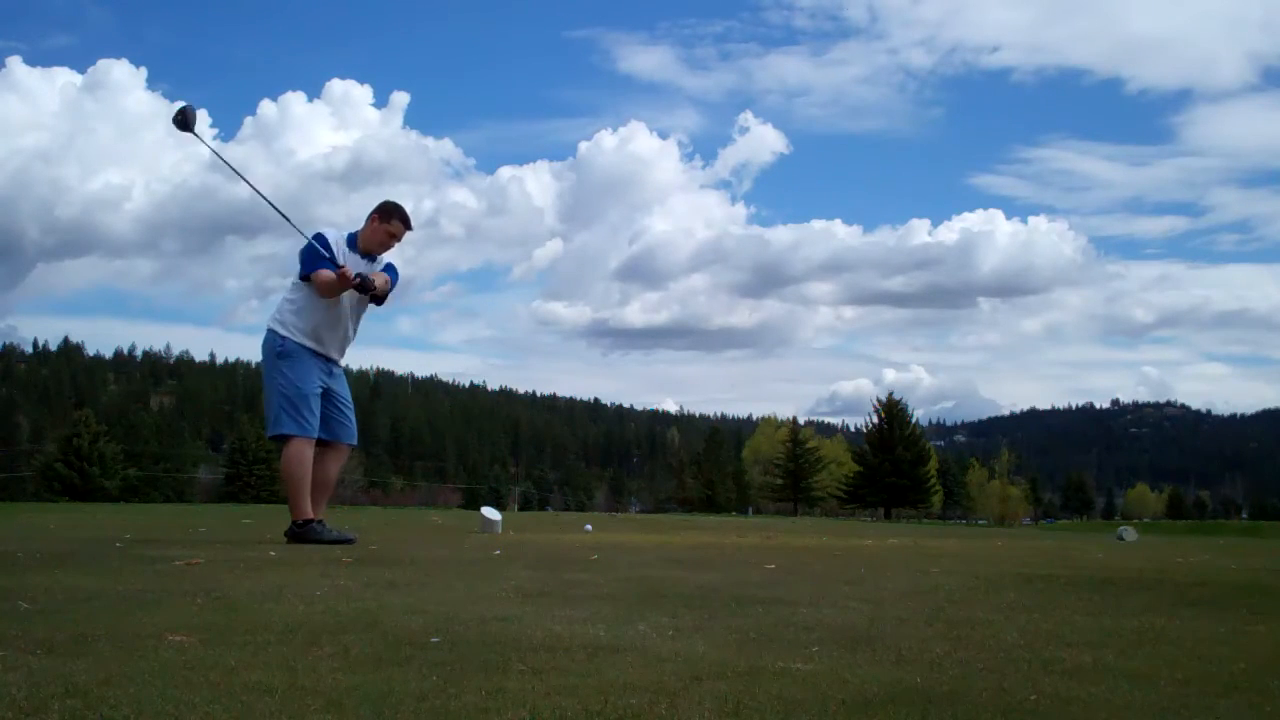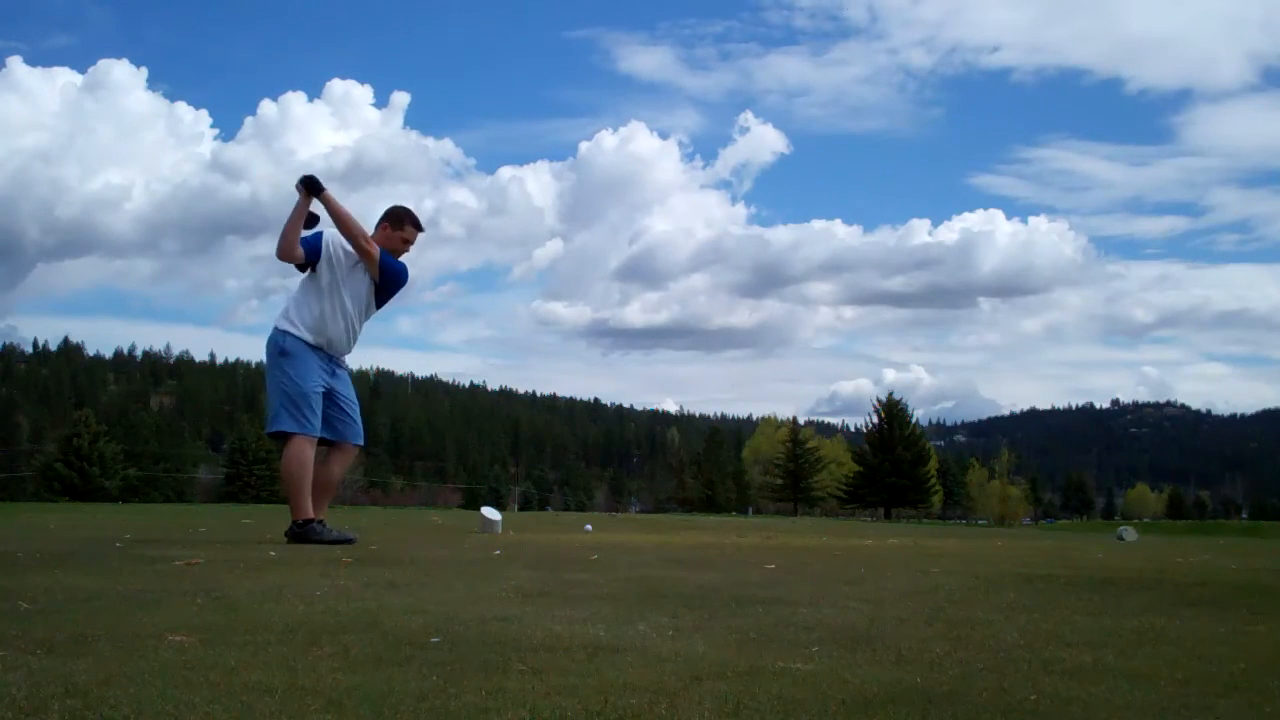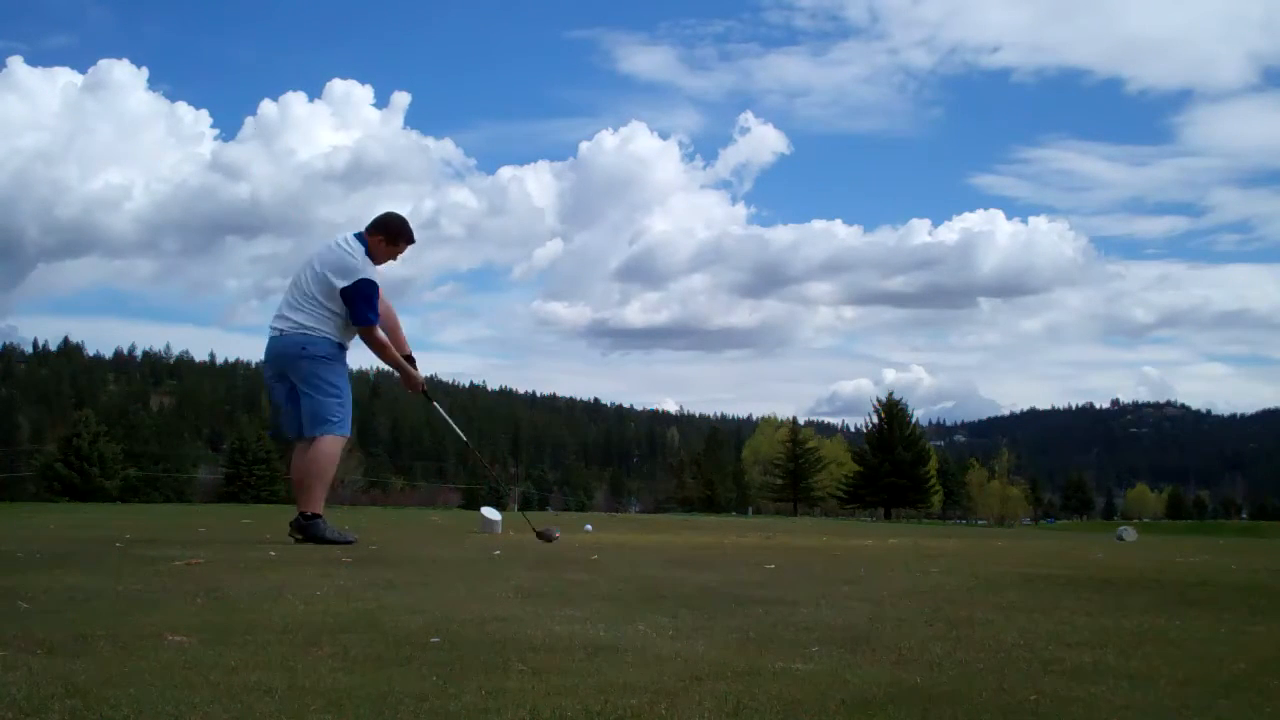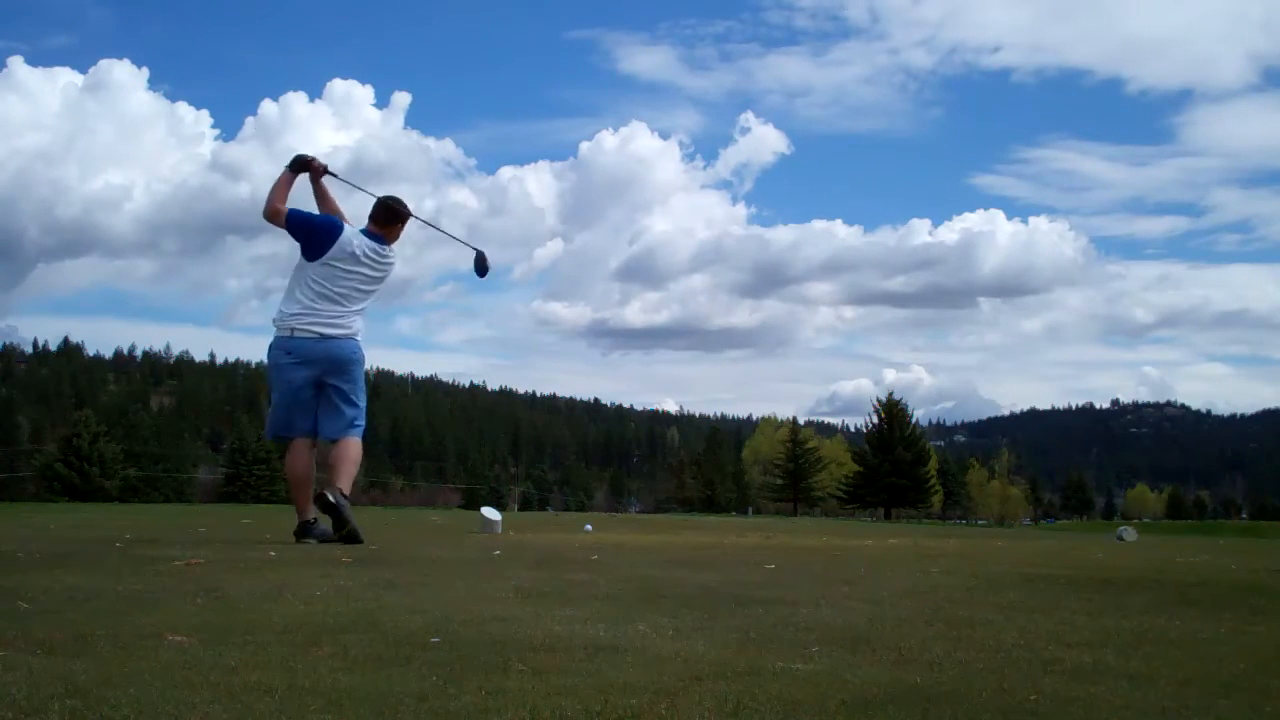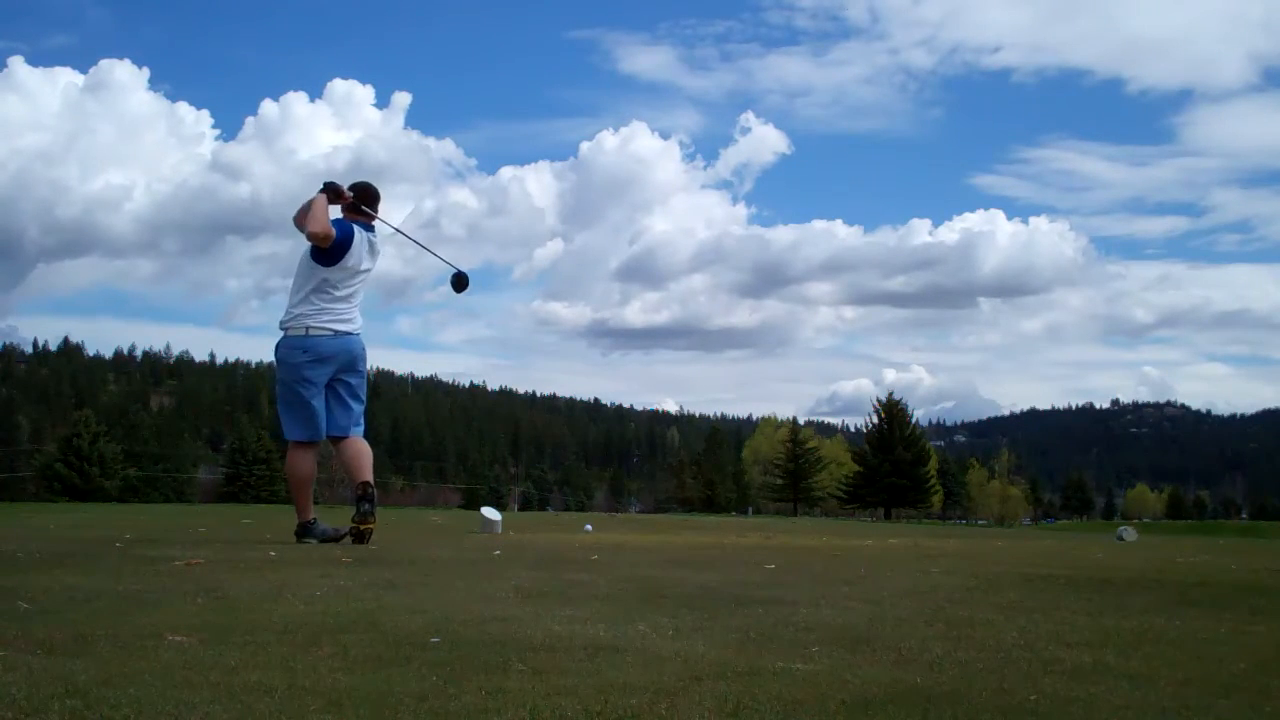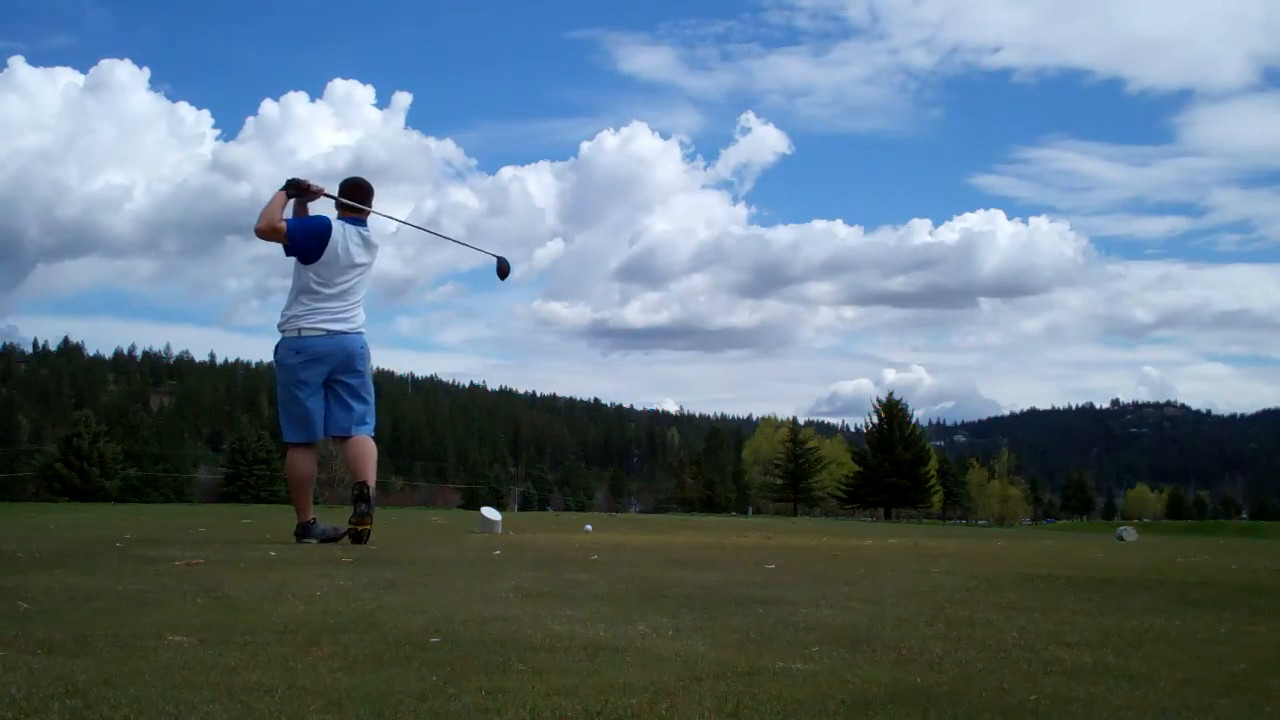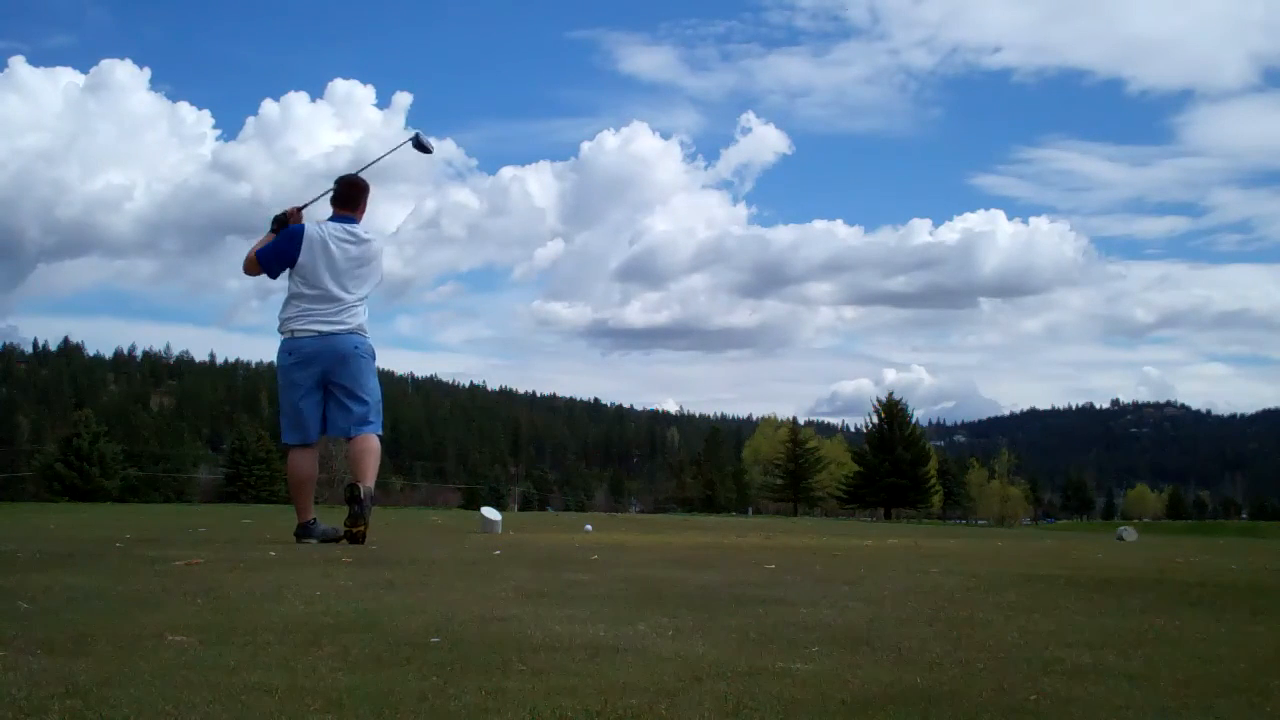
dt=0.3s
person 1, frame 1
left shoulder: (385, 268)
right shoulder: (324, 242)
left elbow: (379, 288)
right elbow: (323, 285)
left wrist: (360, 280)
right wrist: (341, 280)
left hip: (329, 360)
right hip: (292, 347)
left knee: (339, 441)
right knee: (301, 435)
left ankle: (313, 521)
right ankle: (302, 522)
person 1, frame 2
left shoulder: (396, 273)
right shoulder: (328, 242)
left elbow: (361, 244)
right elbow: (286, 252)
left wrist: (324, 195)
right wrist: (303, 203)
left hip: (330, 360)
right hip: (294, 345)
left knee: (347, 443)
right knee: (303, 433)
left ankle: (312, 518)
right ankle: (303, 522)
person 1, frame 3
left shoulder: (345, 244)
right shoulder: (362, 277)
left elbow: (383, 310)
right elbow: (371, 336)
left wrist: (407, 353)
right wrist: (404, 371)
left hip: (281, 346)
right hip: (317, 349)
left knee: (307, 436)
right knee: (331, 431)
left ankle: (305, 517)
right ankle: (311, 518)
person 1, frame 4
left shoulder: (334, 232)
right shoulder: (386, 261)
left elbow: (272, 211)
left wrist: (295, 170)
right wrist: (317, 181)
left hip: (293, 344)
right hip: (343, 349)
left knee: (299, 436)
right knee: (347, 432)
left ankle: (307, 521)
right ankle: (337, 494)
person 1, frame 5
left shoulder: (344, 233)
right shoulder: (371, 243)
left elbow: (316, 230)
right elbow: (301, 219)
left wrist: (324, 195)
right wrist: (322, 200)
left hip: (305, 343)
right hip: (348, 345)
left knee: (303, 437)
right knee: (348, 431)
left ankle: (307, 523)
right ankle: (366, 489)
person 1, frame 6
left shoulder: (325, 230)
right shoulder: (371, 244)
left elbow: (266, 227)
left wrist: (287, 192)
right wrist: (301, 204)
left hip: (303, 344)
right hip: (350, 344)
left knee: (303, 438)
right knee: (355, 429)
left ankle: (307, 523)
right ankle: (366, 490)
person 1, frame 7
left shoulder: (303, 235)
right shoulder: (374, 246)
left elbow: (251, 266)
left wrist: (277, 230)
left hip: (300, 345)
right hip: (350, 344)
left knee: (303, 439)
right knee: (364, 427)
left ankle: (306, 523)
right ankle: (363, 490)
